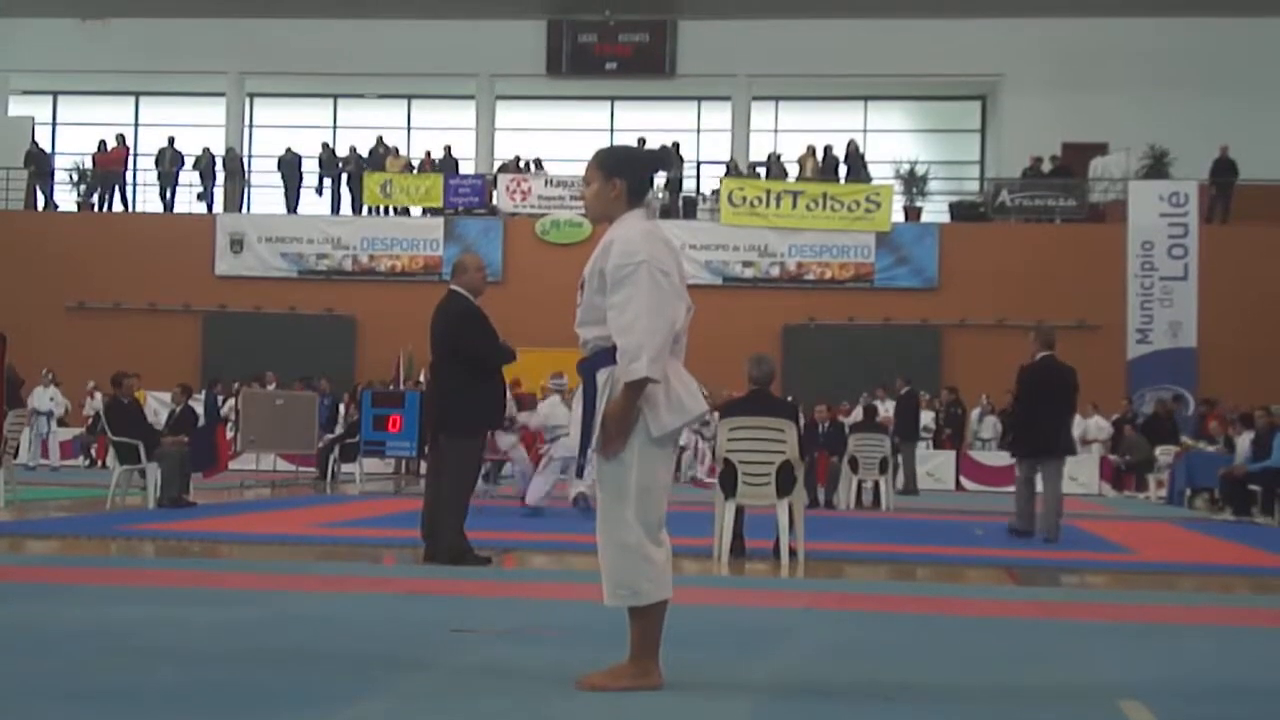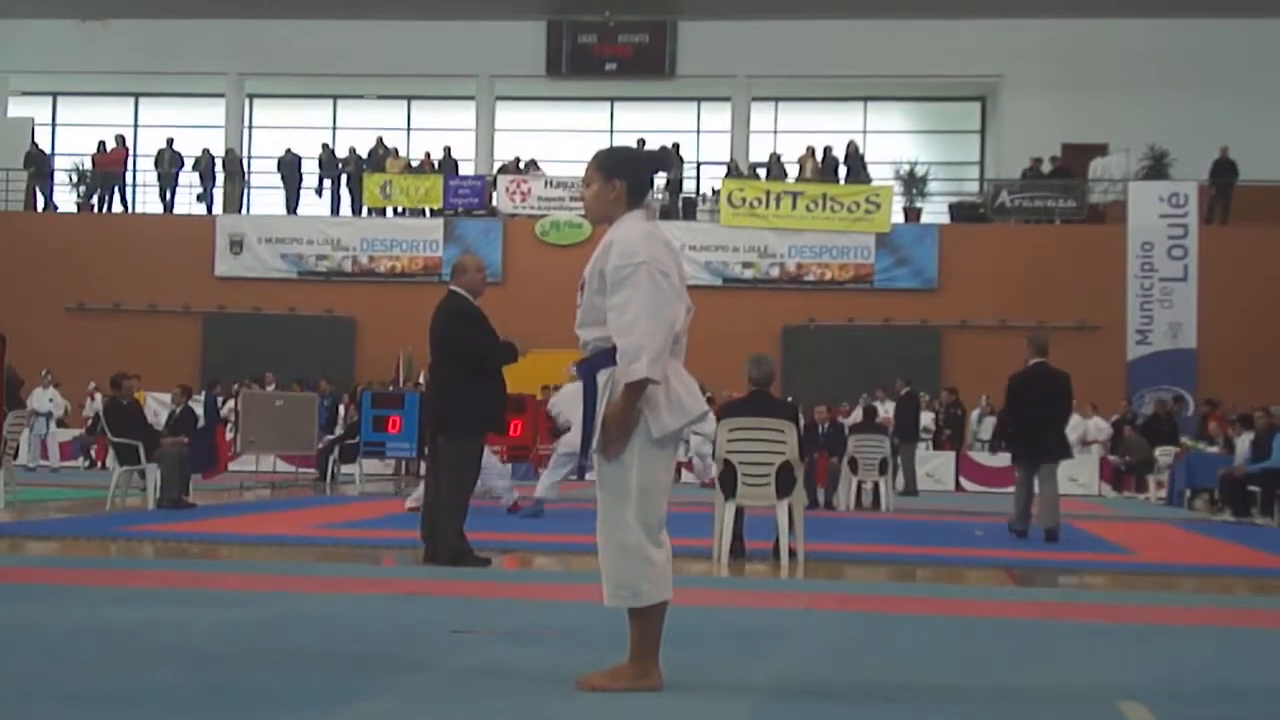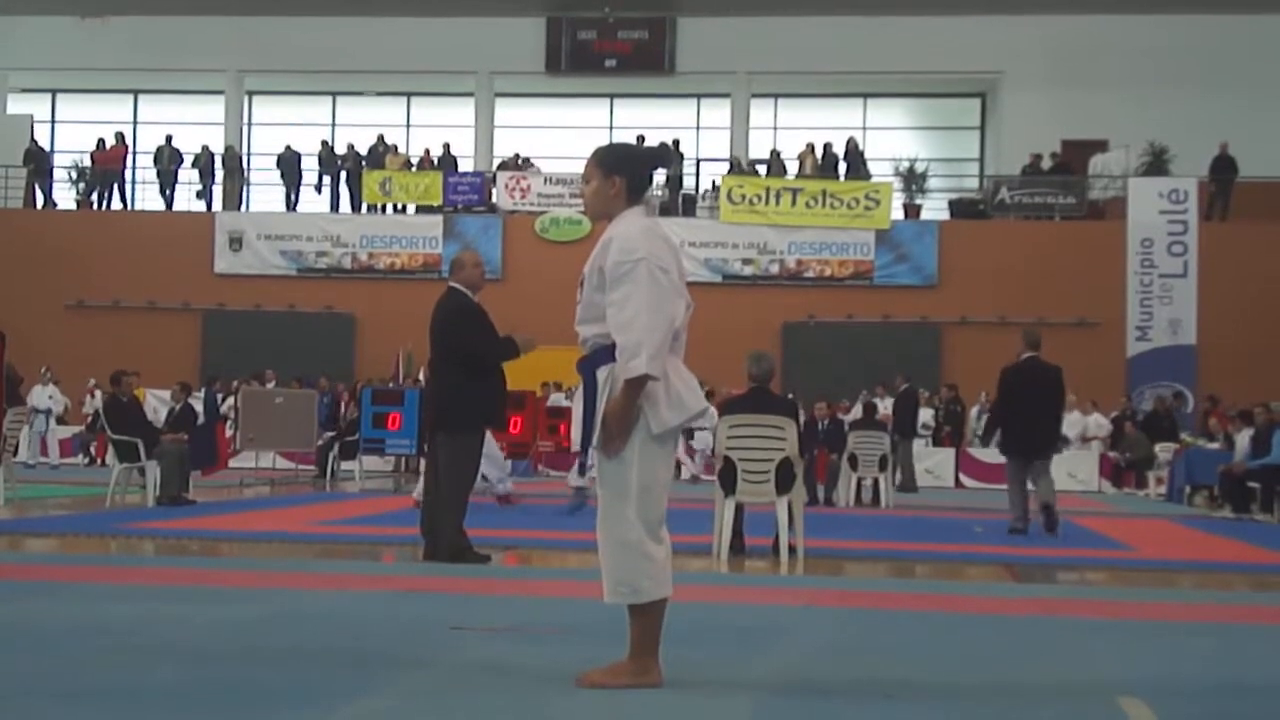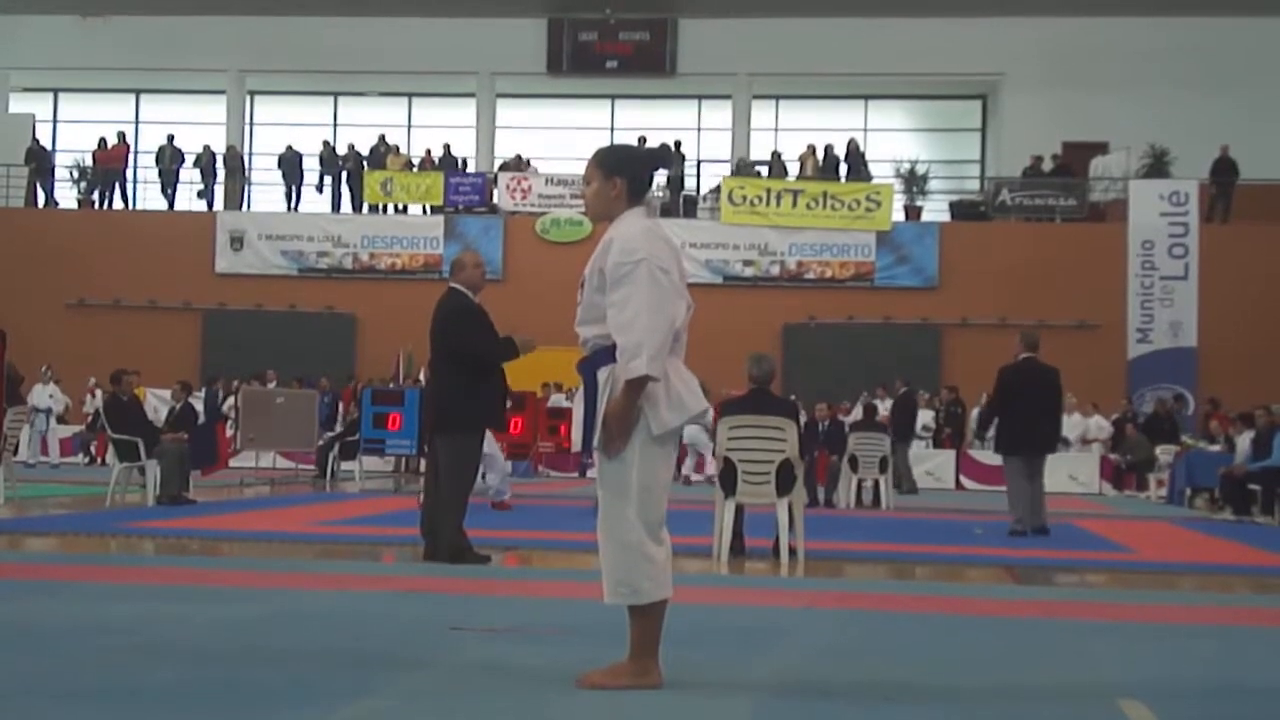
dt=0.2s
person 1, frame 1
left shoulder: (630, 241)
right shoulder: (637, 238)
left elbow: (643, 329)
left wrist: (624, 403)
left hip: (632, 395)
right hip: (635, 394)
left knee: (631, 525)
right knee: (631, 525)
left ankle: (643, 665)
right ankle: (641, 660)
person 1, frame 2
left shoulder: (630, 242)
right shoulder: (636, 239)
left elbow: (644, 330)
left wrist: (625, 403)
left hip: (633, 396)
right hip: (637, 395)
left knee: (632, 526)
right knee: (633, 526)
left ankle: (643, 666)
right ankle: (642, 660)
person 1, frame 3
left shoulder: (630, 238)
right shoulder: (637, 237)
left elbow: (643, 327)
left wrist: (627, 400)
left hip: (635, 392)
right hip: (635, 391)
left knee: (633, 521)
right knee: (636, 521)
left ankle: (643, 661)
right ankle: (642, 657)
person 1, frame 4
left shoulder: (630, 240)
right shoulder: (638, 238)
left elbow: (644, 328)
left wrist: (626, 402)
left hip: (634, 393)
right hip: (637, 392)
left knee: (632, 523)
right knee: (633, 524)
left ankle: (643, 664)
right ankle: (642, 659)
person 2, frame 1
left shoulder: (448, 307)
right shoulder: (465, 311)
right elbow: (486, 355)
left wrist: (499, 351)
right wrist: (508, 352)
left hip: (447, 404)
right hip: (464, 407)
left knee: (442, 477)
right knee: (458, 479)
left ankle: (435, 543)
right ankle: (450, 546)
person 2, frame 2
left shoulder: (449, 308)
right shoulder: (463, 311)
right elbow: (483, 355)
left wrist: (503, 349)
right wrist: (513, 350)
left hip: (448, 406)
right hip: (463, 409)
left knee: (442, 478)
right knee: (457, 480)
left ankle: (436, 545)
right ankle: (450, 547)
person 2, frame 3
left shoulder: (449, 304)
right shoulder: (462, 308)
right elbow: (481, 352)
left wrist: (506, 345)
right wrist: (515, 346)
left hip: (448, 403)
right hip: (462, 405)
left knee: (443, 475)
right knee: (457, 477)
left ankle: (437, 542)
right ankle: (451, 545)
person 2, frame 4
left shoulder: (450, 304)
right shoulder: (462, 308)
right elbow: (479, 352)
left wrist: (505, 346)
right wrist: (514, 347)
left hip: (448, 404)
right hip: (461, 406)
left knee: (443, 477)
right knee: (457, 478)
left ankle: (436, 543)
right ankle: (451, 545)
person 3, frame 1
left shoulder: (1028, 371)
right shoulder: (1069, 372)
left elbow: (1020, 406)
right elbow: (1071, 406)
left wrist: (1011, 434)
left hip: (1031, 437)
right hip: (1058, 438)
left knee: (1025, 481)
right knee: (1053, 484)
left ankle: (1023, 525)
right ankle: (1051, 531)
person 3, frame 2
left shoulder: (1019, 379)
right shoulder: (1062, 378)
left elbow: (1009, 413)
right elbow: (1067, 410)
left hip: (1025, 442)
right hip: (1052, 442)
left knee: (1024, 484)
right knee: (1049, 484)
left ankle: (1020, 525)
right ankle: (1051, 526)
person 3, frame 3
left shoulder: (1010, 372)
right shoulder: (1054, 372)
left elbow: (999, 405)
right elbow: (1059, 405)
left wrist: (989, 430)
right wrist: (1053, 430)
left hip: (1016, 436)
right hip: (1044, 436)
left knee: (1016, 480)
right knee: (1042, 476)
left ankle: (1019, 523)
right ankle: (1048, 505)
person 3, frame 4
left shoulder: (1007, 372)
right shoulder: (1051, 373)
left elbow: (995, 403)
right elbow: (1057, 407)
left wrist: (982, 427)
right wrist: (1055, 434)
left hip: (1012, 436)
right hip: (1039, 436)
left knee: (1016, 481)
right knee: (1036, 479)
left ankle: (1019, 524)
right ankle: (1038, 523)
person 4, frame 1
left shoulder: (729, 407)
right shoulder: (789, 409)
right elbow: (800, 452)
left hip: (738, 483)
right hip: (777, 484)
right knee: (793, 478)
left ankle: (736, 542)
right ankle: (782, 543)
person 4, frame 2
left shoulder: (729, 408)
right shoulder: (788, 409)
right elbow: (799, 453)
left hip: (738, 484)
right hip: (778, 484)
right knee: (792, 477)
left ankle: (736, 543)
right ankle: (781, 544)
person 4, frame 3
left shoulder: (729, 405)
right shoulder: (788, 406)
right elbow: (800, 450)
left hip: (737, 481)
right hip: (777, 481)
right knee: (794, 476)
left ankle: (736, 539)
right ankle: (781, 541)
person 4, frame 4
left shoulder: (729, 406)
right shoulder: (788, 407)
right elbow: (800, 451)
right knee: (794, 476)
left ankle: (736, 541)
right ankle: (781, 542)
